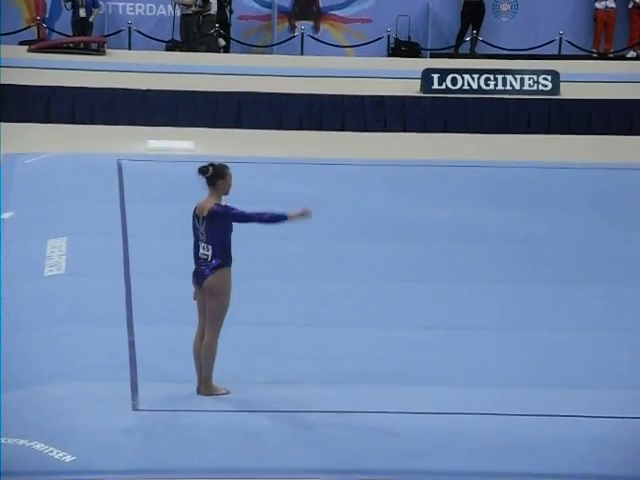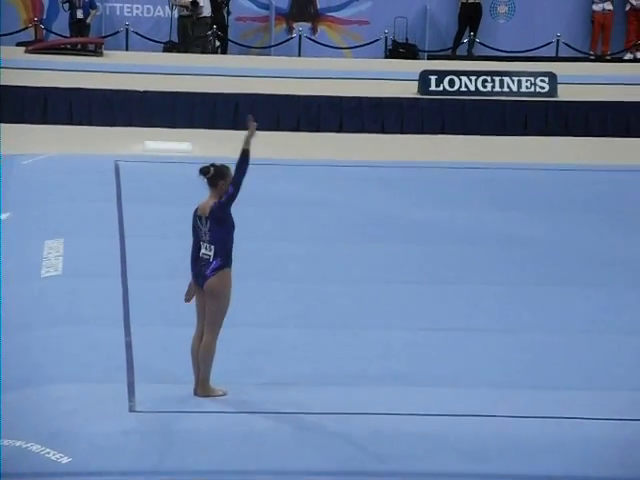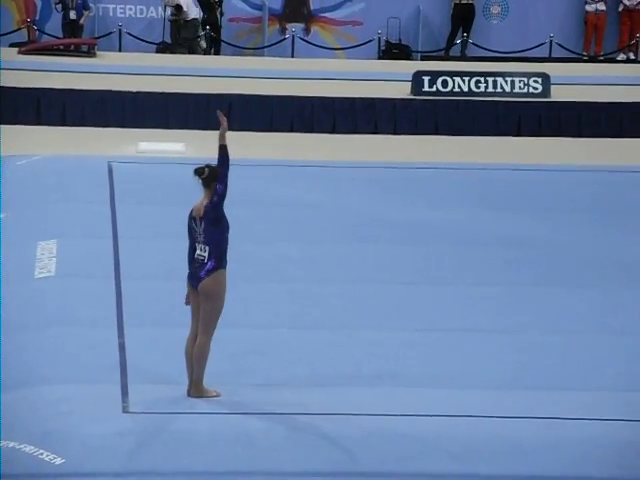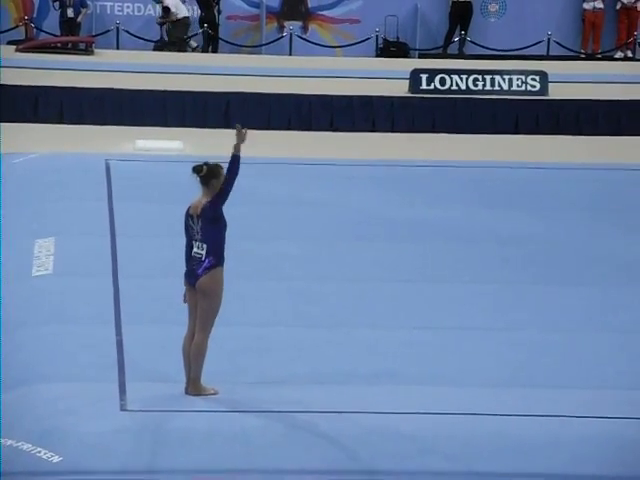
dt=0.2s
person 1, frame 1
left shoulder: (198, 209)
right shoulder: (221, 211)
right elbow: (257, 217)
right wrist: (290, 216)
left hip: (200, 272)
right hip: (217, 275)
left knee: (202, 330)
right knee: (212, 333)
left ankle: (201, 382)
right ankle: (207, 384)
person 1, frame 2
left shoulder: (199, 210)
right shoulder: (221, 209)
left elbow: (195, 251)
right elbow: (238, 179)
left wrist: (193, 282)
right wrist: (247, 142)
left hip: (202, 275)
right hip: (218, 277)
left knee: (202, 331)
right knee: (211, 334)
left ankle: (199, 383)
right ankle: (204, 385)
person 1, frame 3
left shoulder: (194, 212)
right shoulder: (214, 210)
left elbow: (192, 249)
right elbow: (225, 173)
left wrist: (192, 282)
right wrist: (222, 138)
left hip: (196, 276)
right hip: (212, 278)
left knee: (195, 332)
right knee: (205, 335)
left ankle: (192, 383)
right ankle: (197, 387)
person 1, frame 4
left shoulder: (190, 209)
right shoulder: (213, 207)
left elbow: (189, 247)
right elbow: (232, 178)
right wrist: (237, 147)
left hip: (192, 273)
right hip: (209, 276)
left knee: (192, 330)
right knee: (202, 333)
left ankle: (190, 381)
right ankle: (195, 384)
